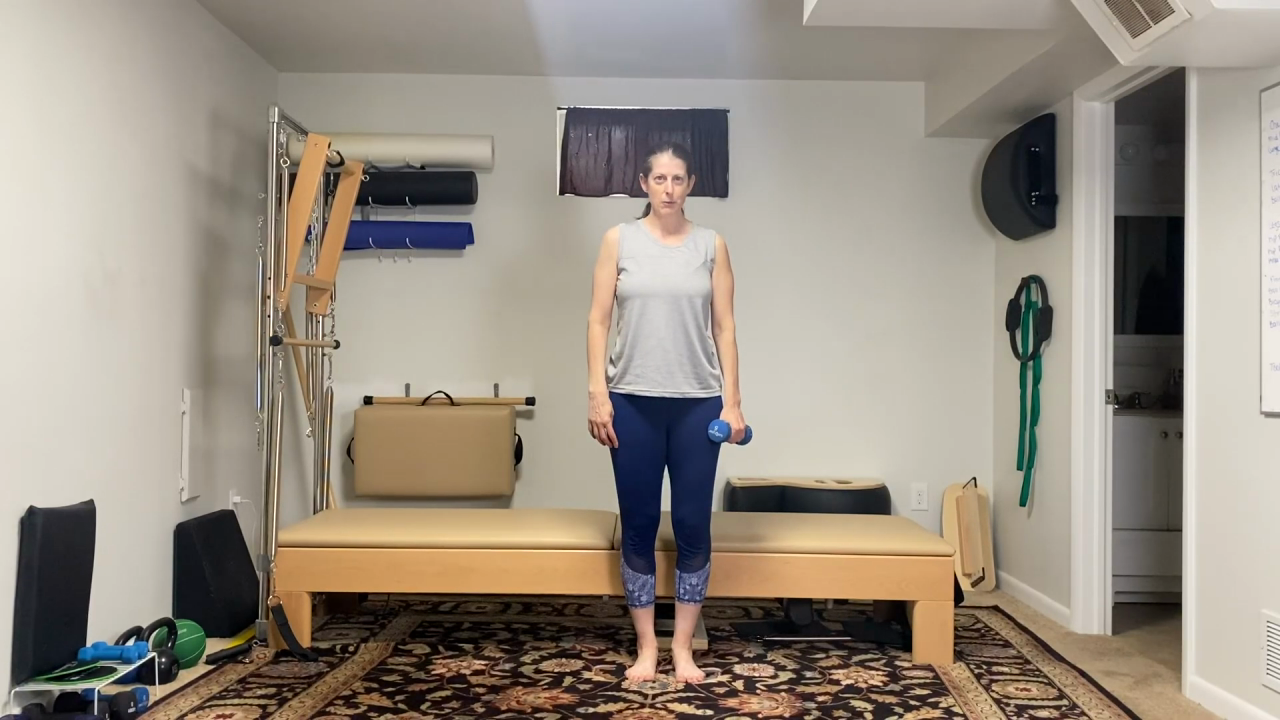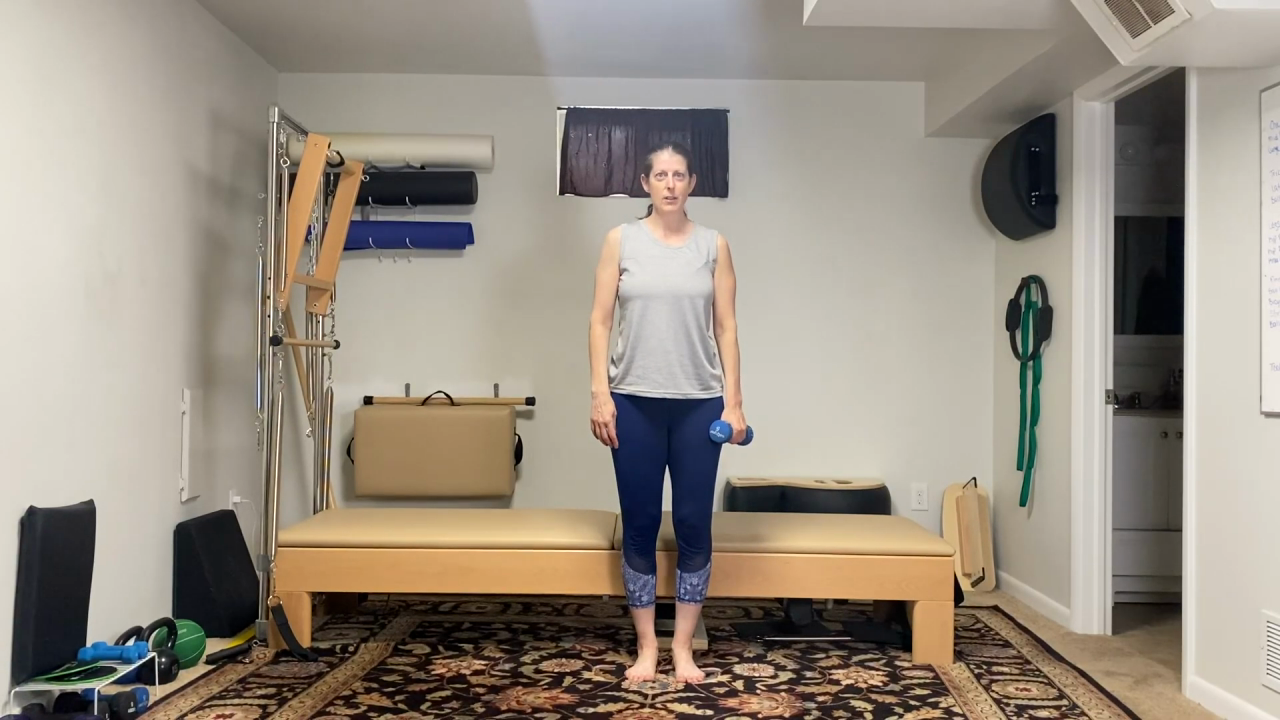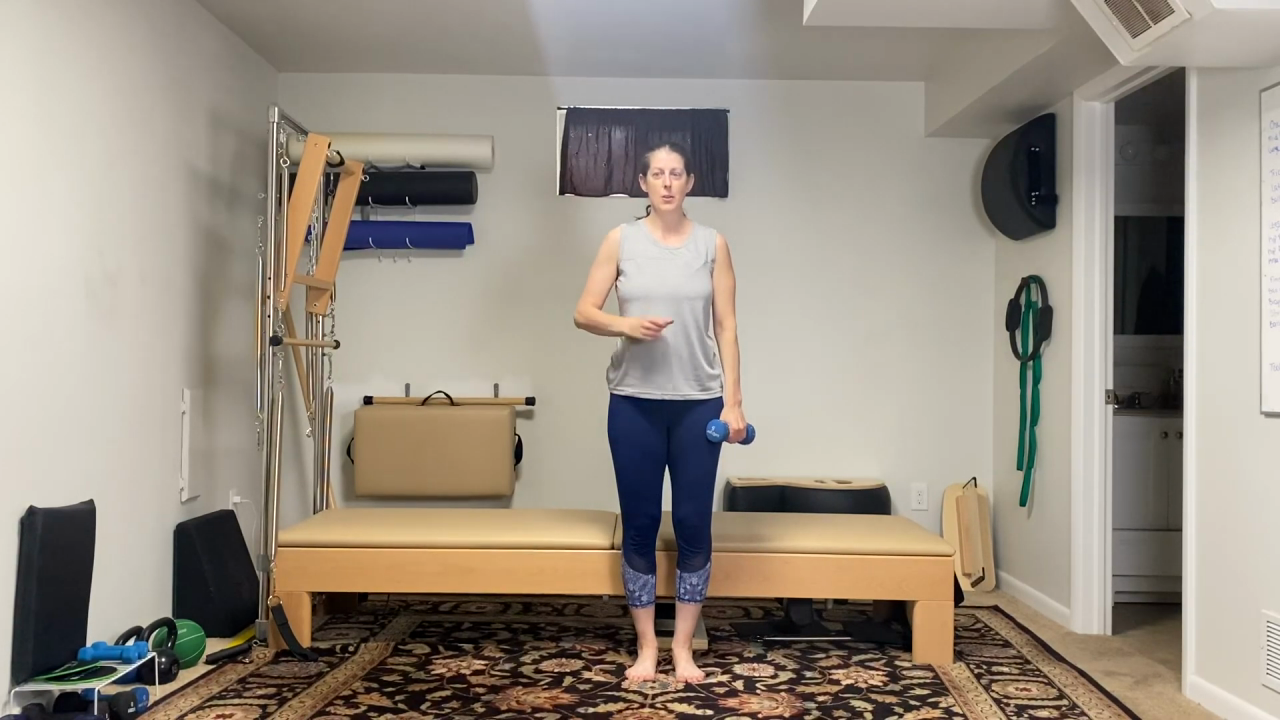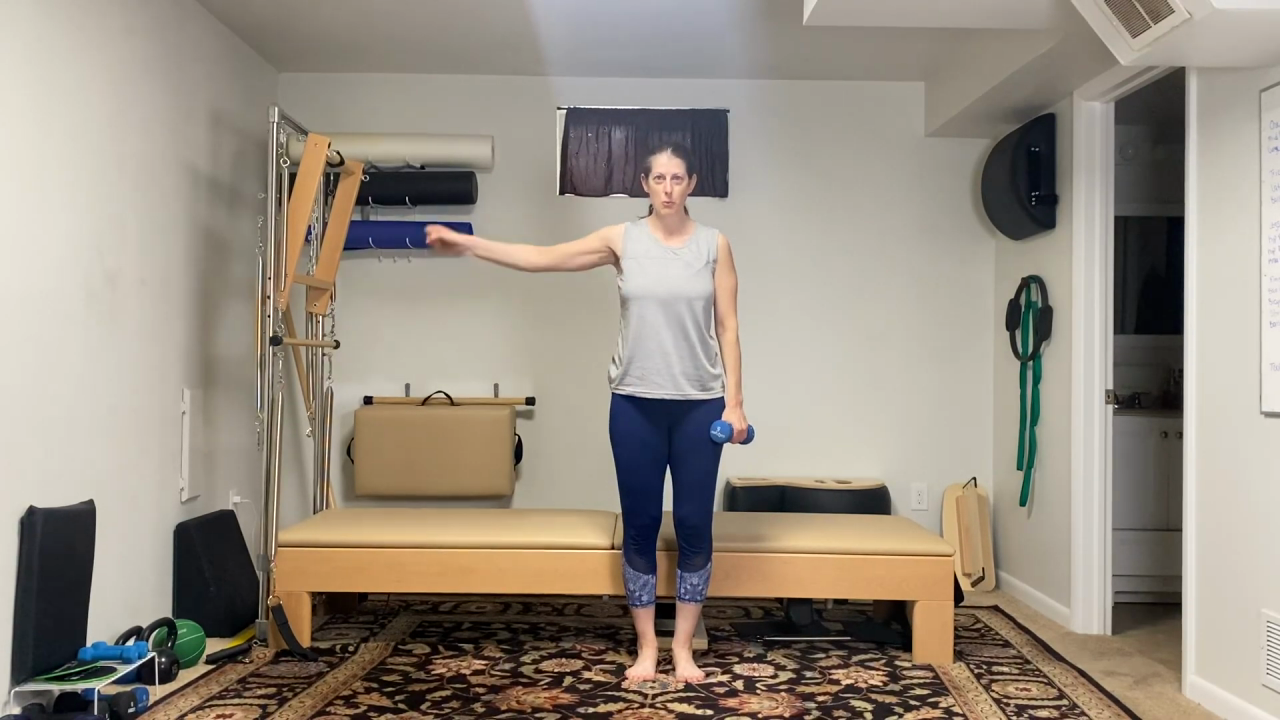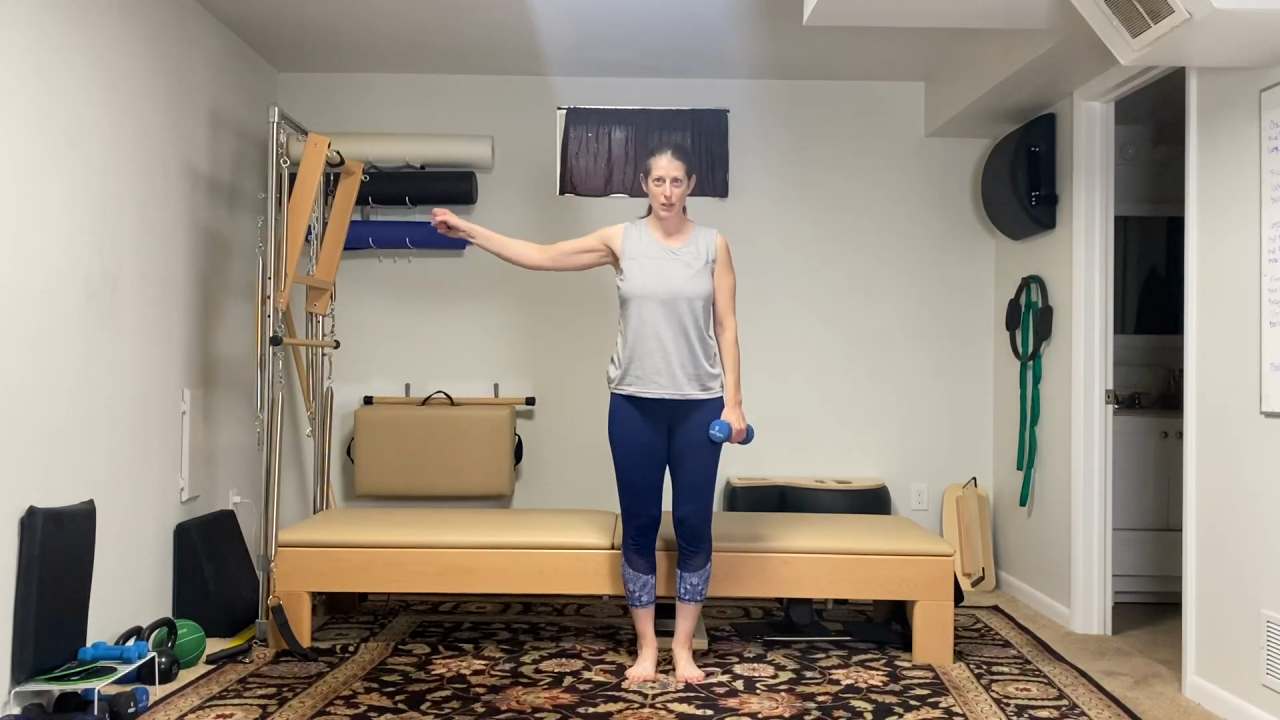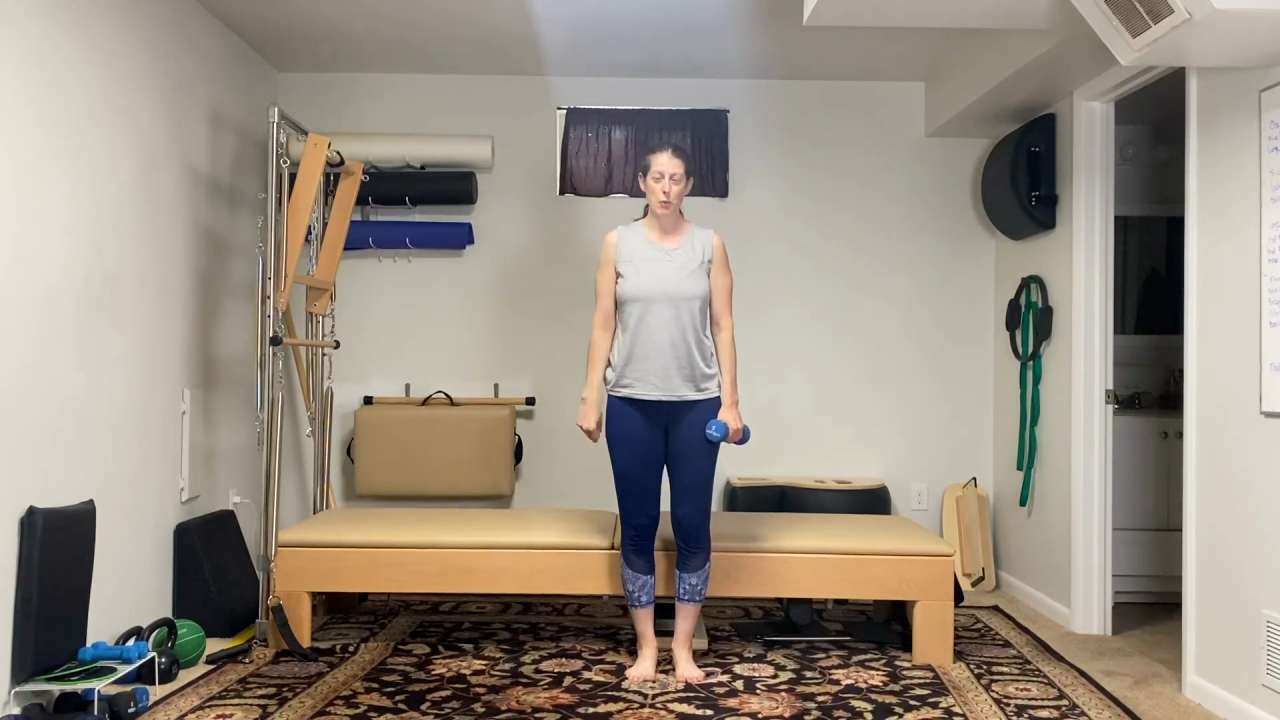
dt=0.5s
person 1, frame 1
left shoulder: (711, 244)
right shoulder: (619, 239)
left elbow: (724, 326)
right elbow: (598, 321)
left wrist: (732, 401)
right wrist: (597, 393)
left hip: (697, 403)
right hip: (634, 401)
left knee: (693, 524)
right knee: (638, 524)
left ankle: (683, 646)
right ankle: (646, 646)
person 1, frame 2
left shoulder: (713, 245)
right shoulder: (621, 240)
left elbow: (726, 327)
right elbow: (600, 322)
left wrist: (734, 402)
right wrist: (600, 393)
left hip: (698, 404)
right hip: (635, 402)
left knee: (693, 524)
right knee: (639, 524)
left ankle: (683, 646)
right ankle: (646, 646)
person 1, frame 3
left shoulder: (712, 243)
right shoulder: (620, 240)
left elbow: (726, 327)
right elbow: (584, 312)
left wrist: (733, 400)
right wrist: (628, 325)
left hip: (697, 403)
right hip: (634, 402)
left knee: (693, 524)
right knee: (639, 524)
left ankle: (683, 646)
right ankle: (646, 646)
person 1, frame 4
left shoulder: (714, 244)
right shoulder: (621, 239)
left elbow: (728, 327)
right elbow: (537, 258)
left wrist: (735, 401)
right wrist: (466, 242)
left hip: (699, 404)
right hip: (636, 403)
left knee: (694, 524)
right knee: (640, 524)
left ankle: (683, 646)
right ankle: (645, 646)
person 1, frame 5
left shoulder: (713, 244)
right shoulder: (621, 239)
left elbow: (726, 326)
right elbow: (539, 256)
left wrist: (734, 402)
right wrist: (468, 229)
left hip: (699, 405)
right hip: (635, 403)
left knee: (693, 524)
right knee: (640, 525)
left ankle: (684, 645)
right ankle: (646, 645)
person 1, frame 6
left shoulder: (709, 244)
right shoulder: (618, 242)
left elbow: (722, 326)
right elbow: (603, 325)
left wrist: (730, 401)
right wrist: (590, 397)
left hip: (695, 405)
right hip: (631, 404)
left knee: (691, 524)
right knee: (637, 525)
left ankle: (683, 645)
right ankle: (646, 646)
